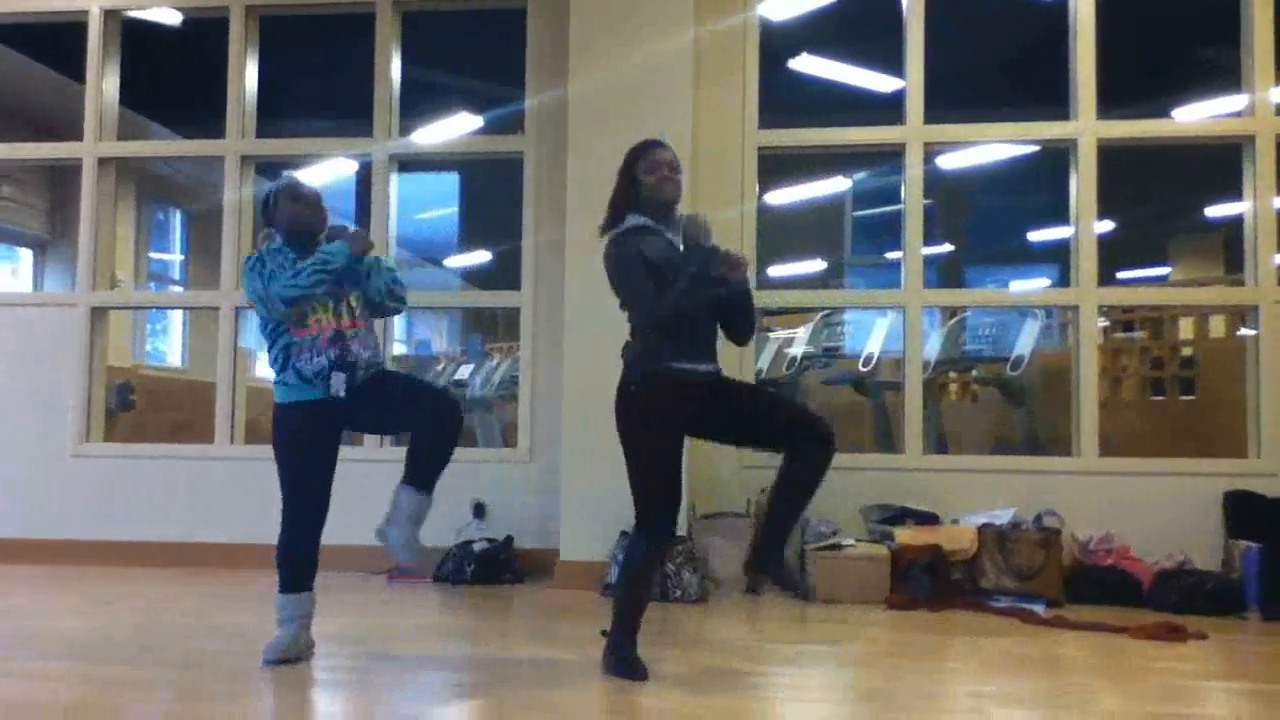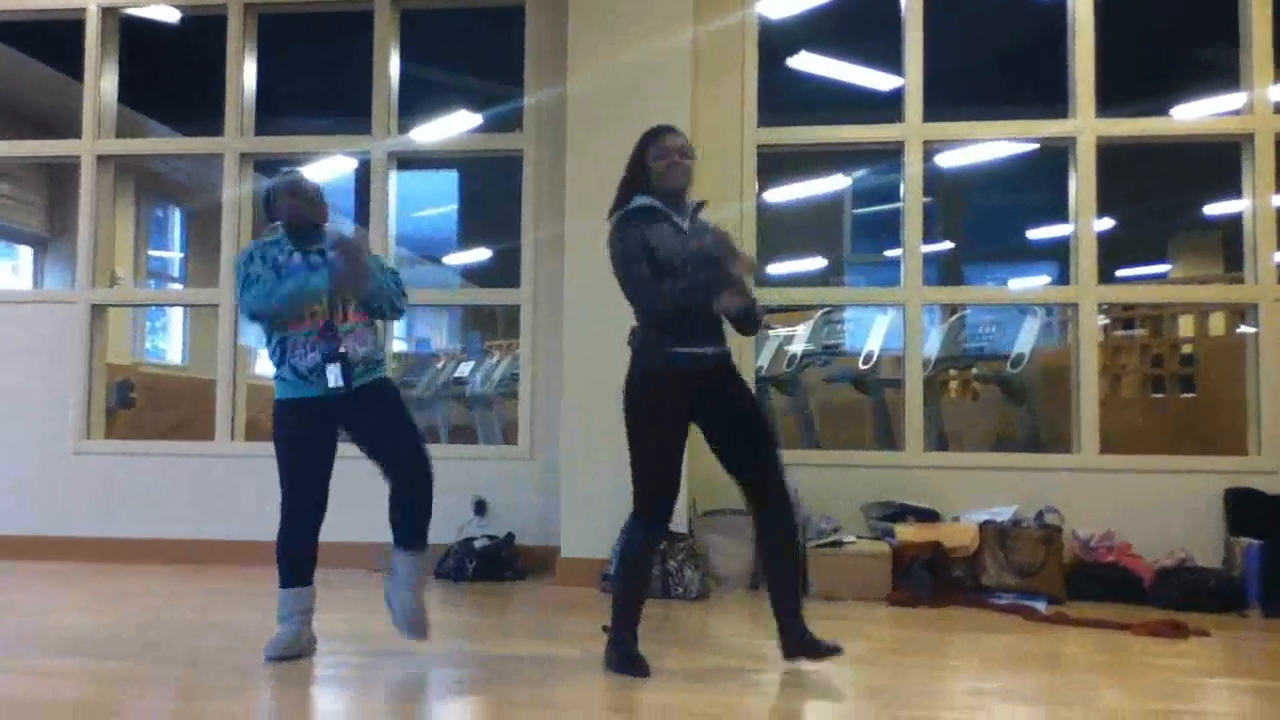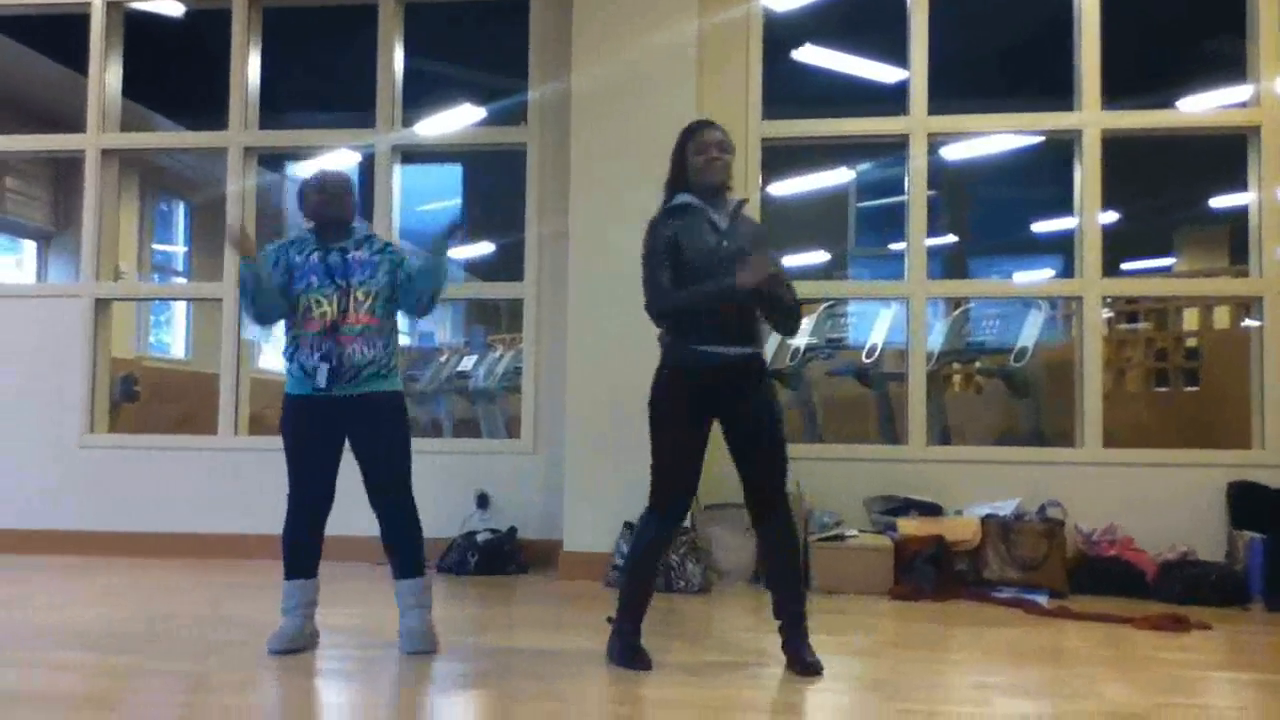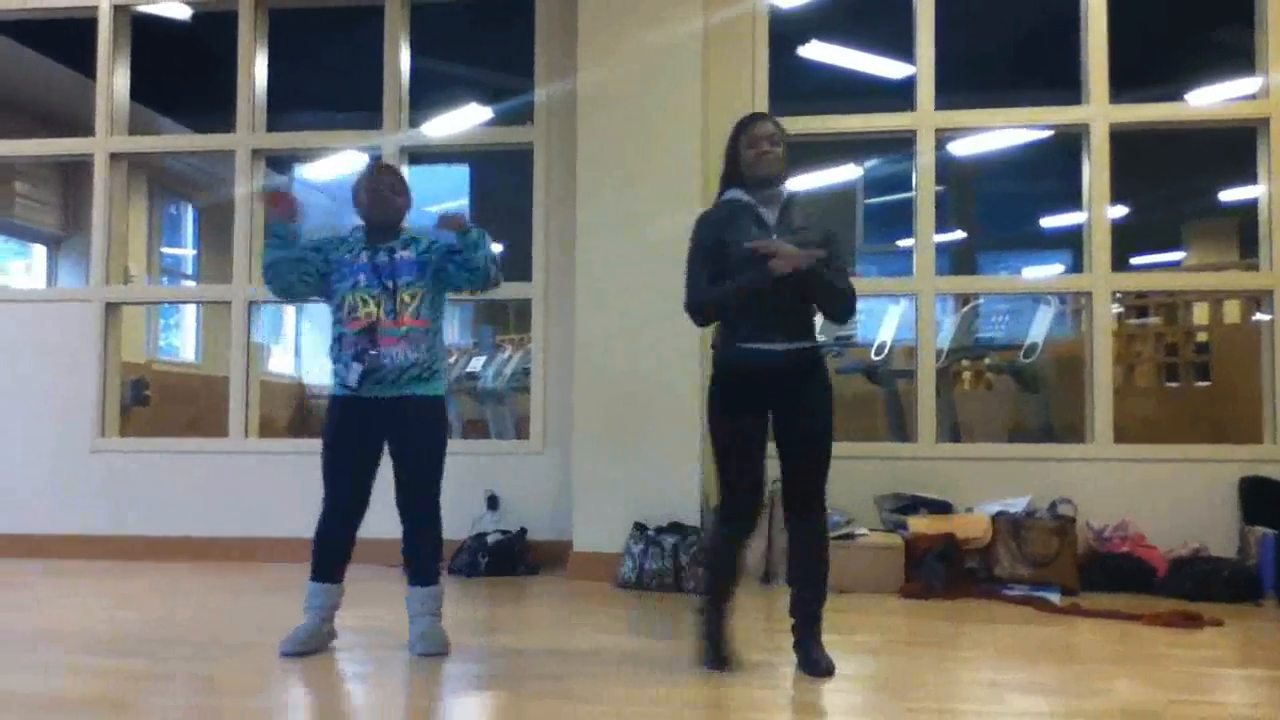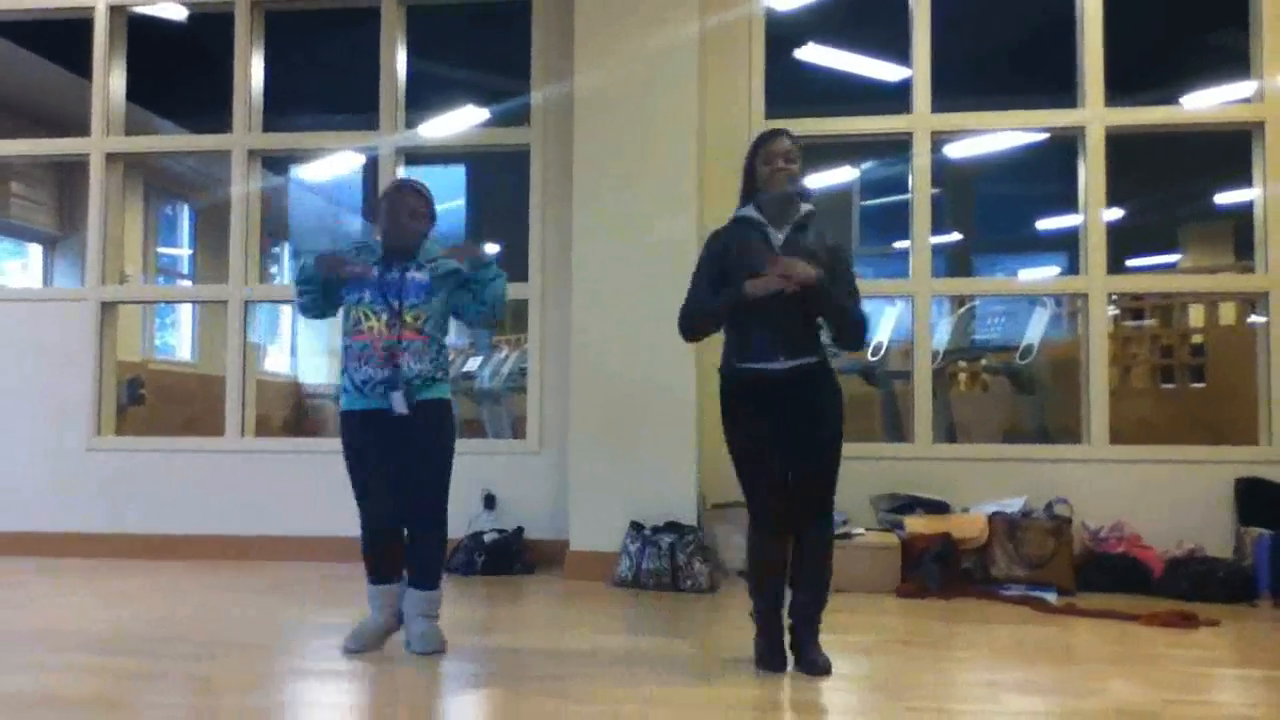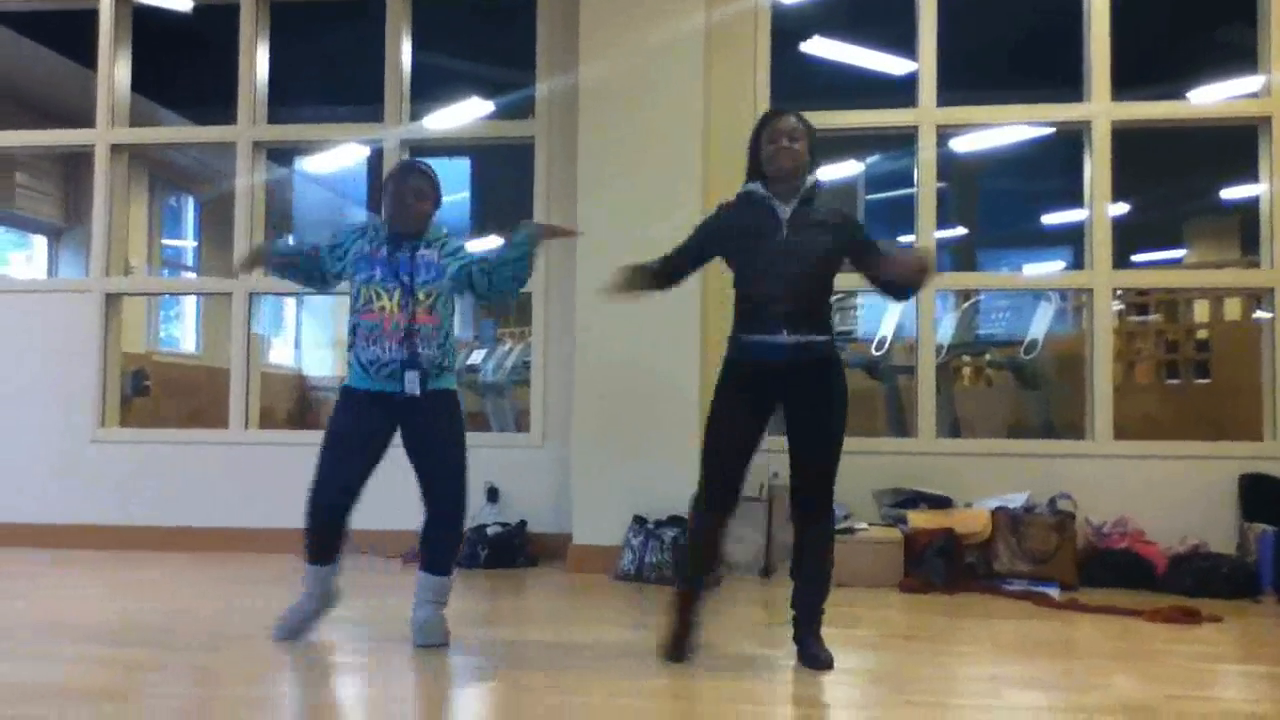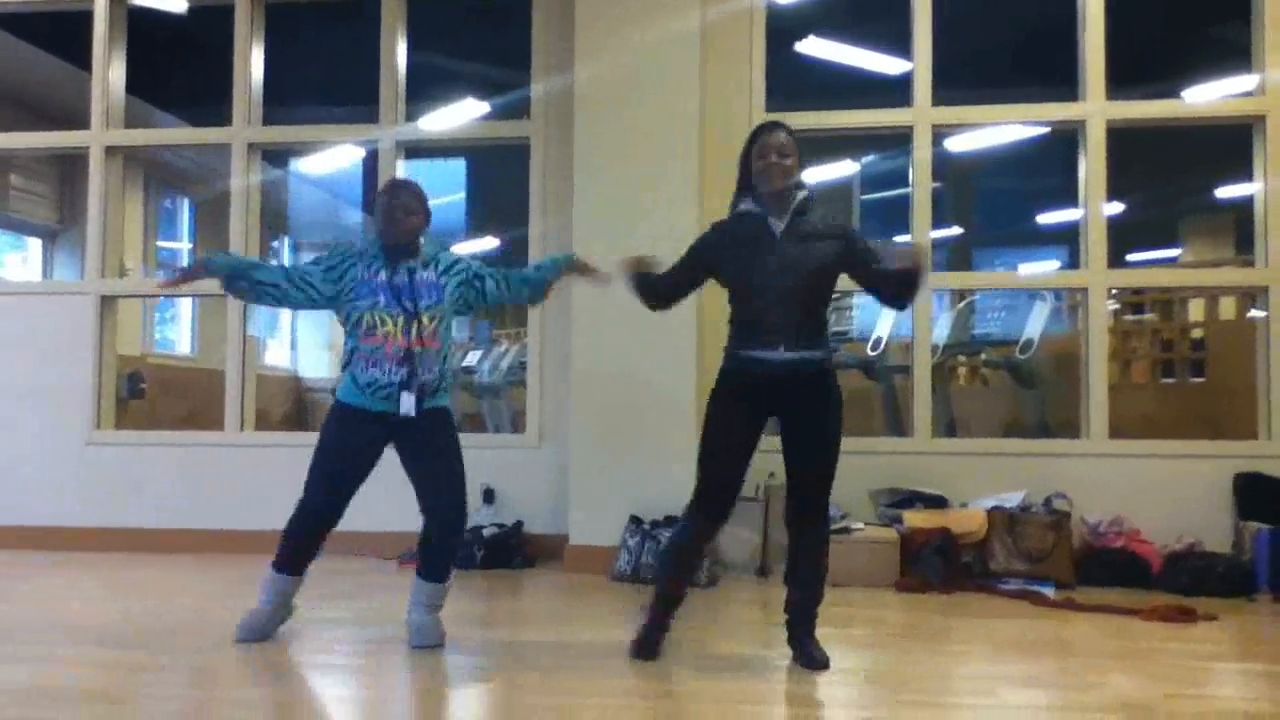
dt=0.2s
person 1, frame 1
left shoulder: (702, 244)
right shoulder: (626, 247)
left elbow: (742, 332)
right elbow: (653, 315)
left wrist: (737, 278)
right wrist: (703, 267)
left hip: (707, 386)
right hip: (651, 391)
left knee: (813, 435)
right knee: (657, 520)
left ankle: (767, 554)
right ankle: (620, 643)
person 1, frame 2
left shoulder: (711, 232)
right shoulder: (631, 230)
left elbow: (749, 317)
right elbow: (651, 303)
left wrist: (737, 303)
right wrist: (718, 281)
left hip: (718, 376)
right hip: (659, 378)
left knee: (771, 491)
right knee: (653, 509)
left ankle: (793, 629)
right ankle: (622, 639)
person 1, frame 3
left shoulder: (754, 230)
right shoulder: (669, 227)
left elbow: (790, 320)
right elbow: (660, 306)
left wrist: (770, 284)
right wrist: (733, 284)
left hip: (747, 377)
right hip: (686, 376)
left knee: (771, 504)
right knee: (668, 505)
left ankle: (795, 636)
right ankle: (625, 630)
person 1, frame 4
left shoulder: (811, 229)
right shoulder: (715, 224)
left elbow: (843, 308)
right elbow: (698, 306)
left wrist: (803, 263)
right wrist: (767, 272)
left hip: (801, 374)
right hip: (737, 374)
left knee: (806, 504)
right knee: (741, 503)
left ankle: (808, 636)
right ankle: (713, 622)
person 1, frame 5
left shoulder: (825, 247)
right shoulder: (727, 242)
left elbow: (853, 336)
right elbow: (691, 325)
left wrist: (817, 284)
right wrist: (744, 293)
left hip: (809, 389)
right hip: (745, 389)
left knee: (813, 514)
right knee: (769, 516)
left ankle: (806, 637)
right ankle: (767, 632)
person 1, frame 6
left shoulder: (835, 220)
right shoulder: (733, 216)
left elbow: (895, 284)
right elbow: (672, 267)
left wrist: (915, 267)
right wrist: (639, 274)
left hip: (815, 370)
right hip: (748, 367)
left knee: (814, 502)
right knee: (717, 494)
left ankle: (807, 629)
right ankle: (684, 617)
person 1, frame 7
left shoulder: (831, 235)
right shoulder: (726, 235)
left elbow: (894, 296)
right elbow: (664, 295)
left wrist: (909, 271)
right wrist: (641, 275)
left hip: (810, 383)
right hip: (743, 380)
left knee: (809, 508)
right knee: (711, 502)
left ankle: (802, 632)
right ankle: (658, 617)
person 2, frame 1
left shoulder: (348, 253)
right shoulder: (263, 264)
left elbow: (394, 298)
right elbow: (286, 294)
left wrist: (360, 256)
right wrist: (341, 253)
left hip: (366, 384)
right hip: (302, 401)
left knee: (442, 413)
right knee: (302, 512)
left ankle: (401, 523)
right ankle: (294, 627)
person 2, frame 2
left shoulder: (354, 251)
right shoulder: (260, 257)
left elbow: (392, 305)
right elbow: (260, 304)
left wrist: (361, 269)
right wrist: (329, 279)
left hip: (367, 386)
right hip: (301, 398)
left knee: (413, 472)
right knee: (301, 508)
left ankle: (404, 587)
right ankle: (295, 624)
person 2, frame 3
left shoulder: (383, 254)
right shoulder: (287, 255)
left elbow: (420, 301)
right elbow: (264, 310)
left wrist: (436, 256)
right wrist: (248, 265)
left hip: (377, 394)
right hip: (309, 396)
left knee: (394, 500)
right knee: (307, 504)
left ankle: (415, 615)
right ankle: (299, 618)
person 2, frame 4
left shoulder: (433, 252)
right shoulder: (334, 253)
left elbow: (484, 276)
right elbow: (285, 283)
left wrist: (467, 234)
right wrist: (282, 231)
left hip: (418, 399)
right hip: (352, 399)
left knee: (419, 507)
right knee: (340, 508)
left ankle: (425, 618)
right ankle: (318, 618)
person 2, frame 5
left shoulder: (446, 272)
right shoulder: (354, 261)
left elbow: (486, 313)
right elbow: (314, 306)
left wrist: (481, 268)
right wrist: (319, 271)
left hip: (425, 408)
right hip: (363, 411)
left knee: (426, 514)
right knee: (378, 516)
left ankle: (423, 617)
right ankle: (385, 607)
person 2, frame 6
left shoulder: (453, 255)
right shoulder: (357, 243)
left elbow: (504, 277)
right elbow: (314, 264)
left wrist: (526, 239)
right wrist: (274, 254)
left hip: (433, 396)
right hip: (367, 392)
left knee: (446, 500)
right knee: (331, 492)
left ankle: (429, 607)
right ankle: (316, 589)
person 2, frame 7
left shoulder: (451, 271)
right shoulder: (345, 267)
left elbow: (505, 287)
right elbow: (284, 284)
left wrist: (557, 267)
right wrist: (219, 267)
left hip: (426, 412)
right hip: (358, 408)
left knee: (448, 513)
right knee: (319, 507)
left ankle: (424, 609)
right ankle: (275, 599)
